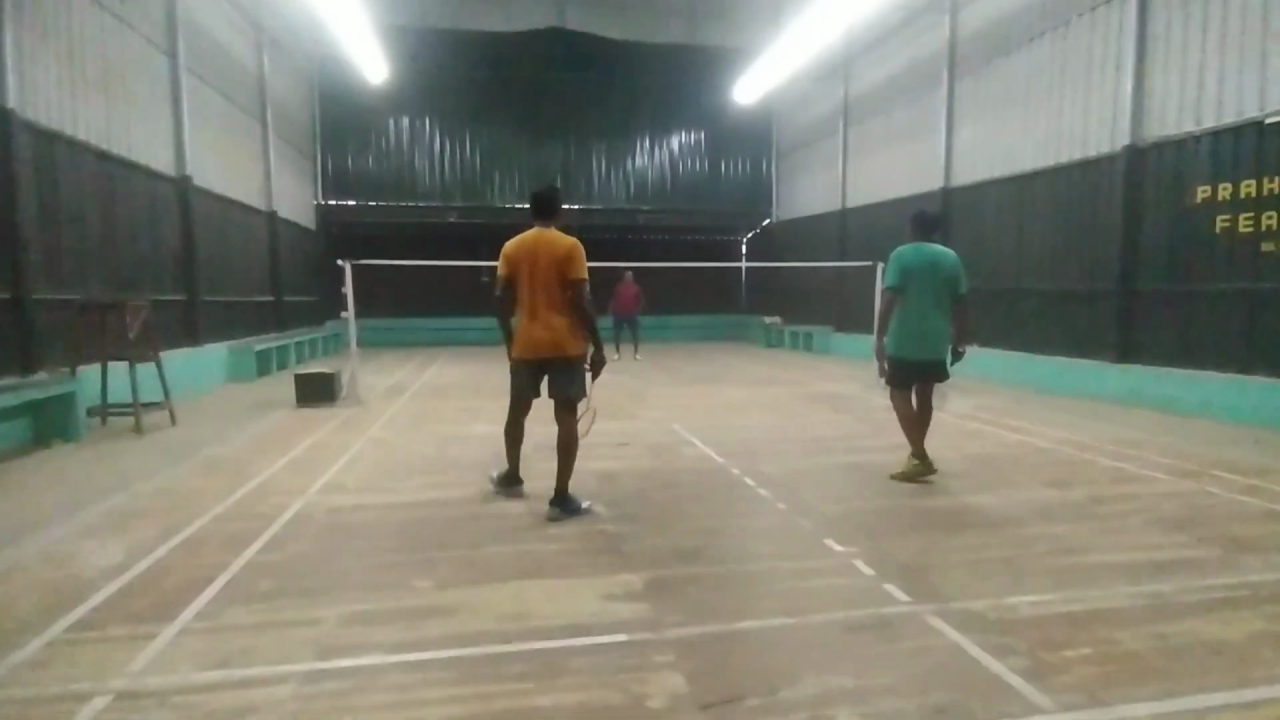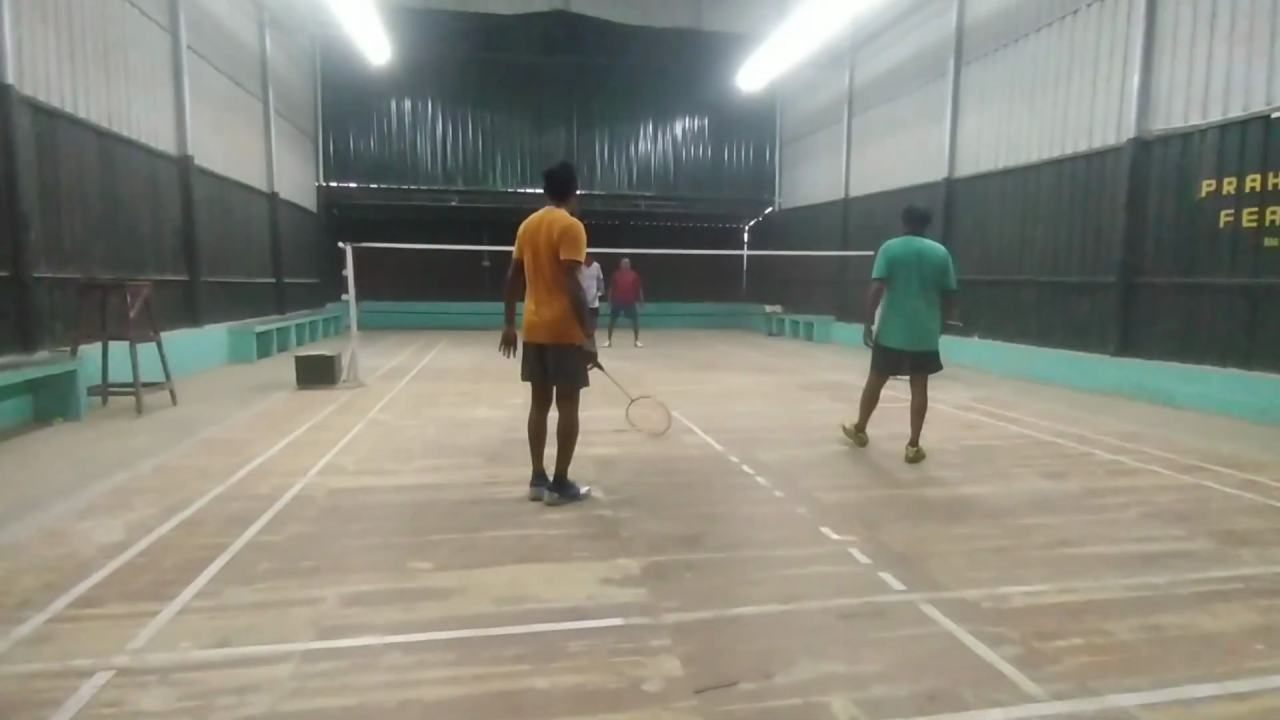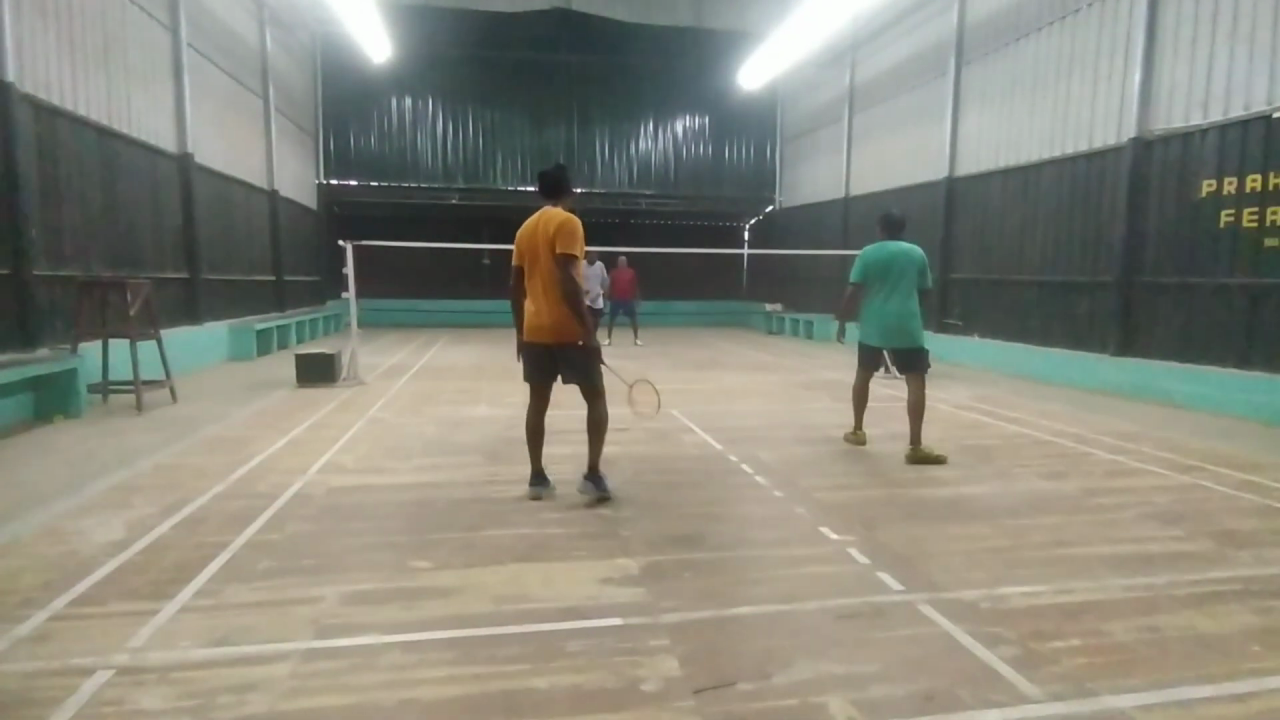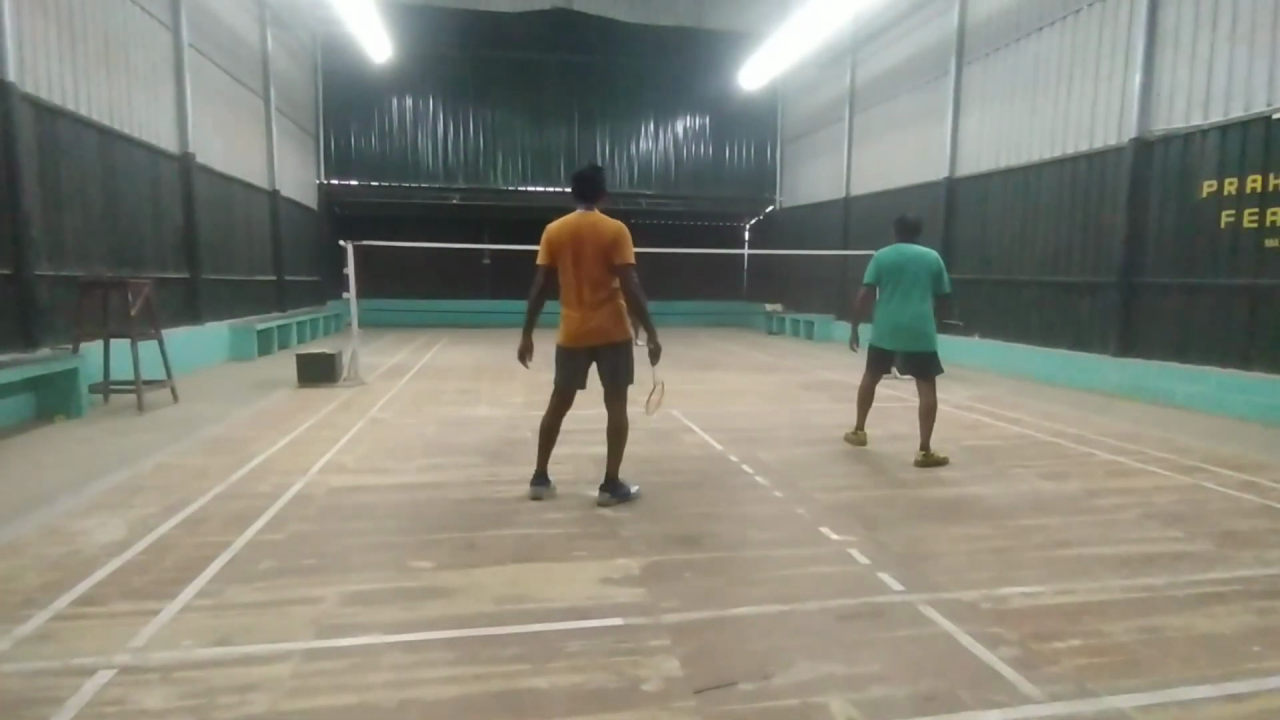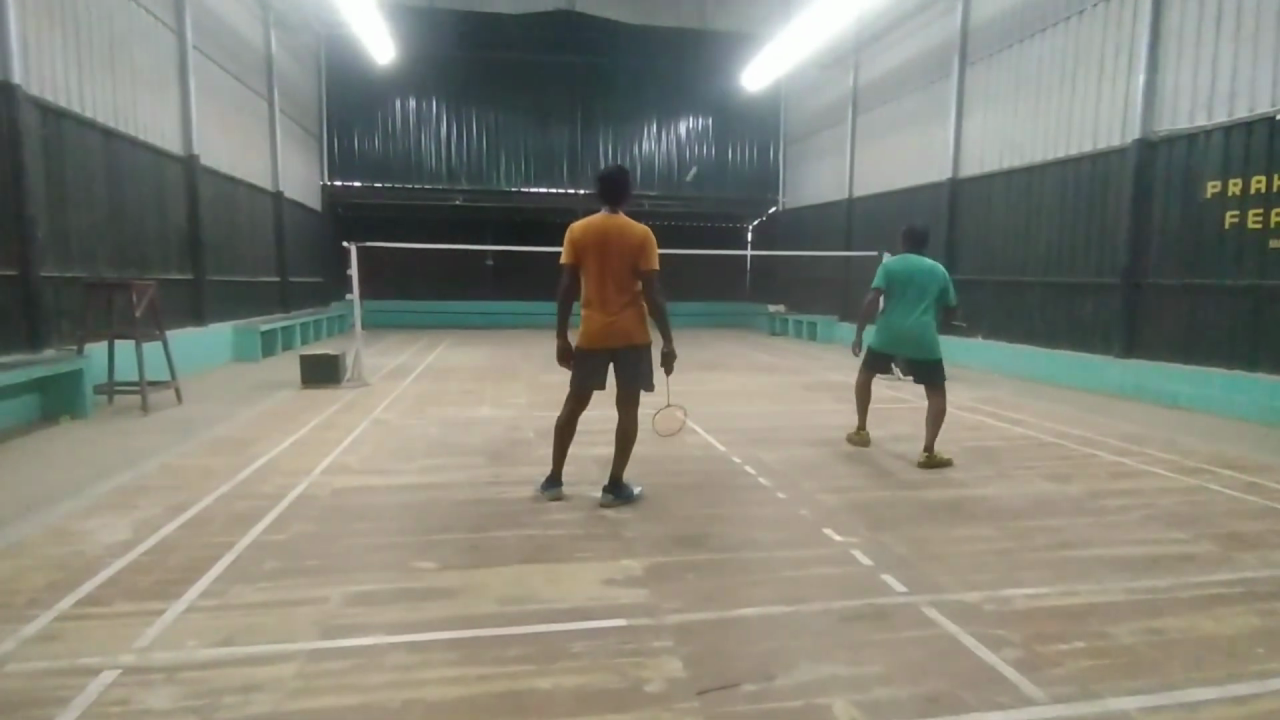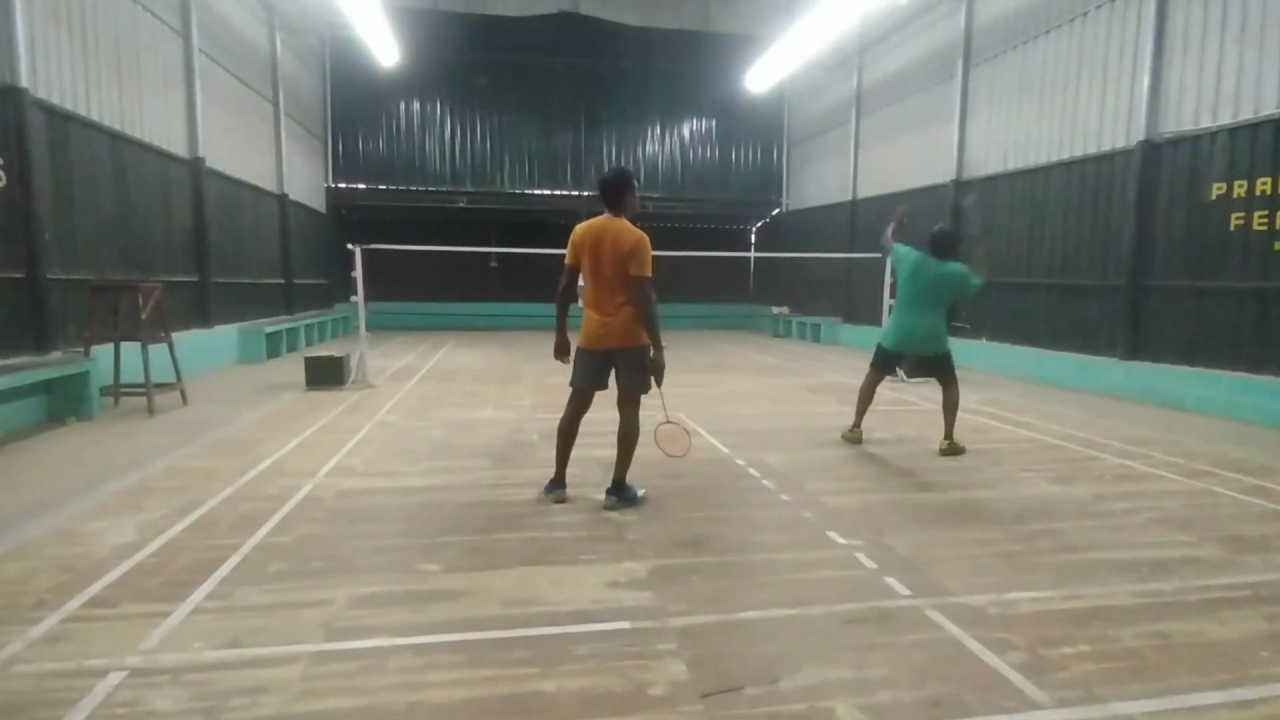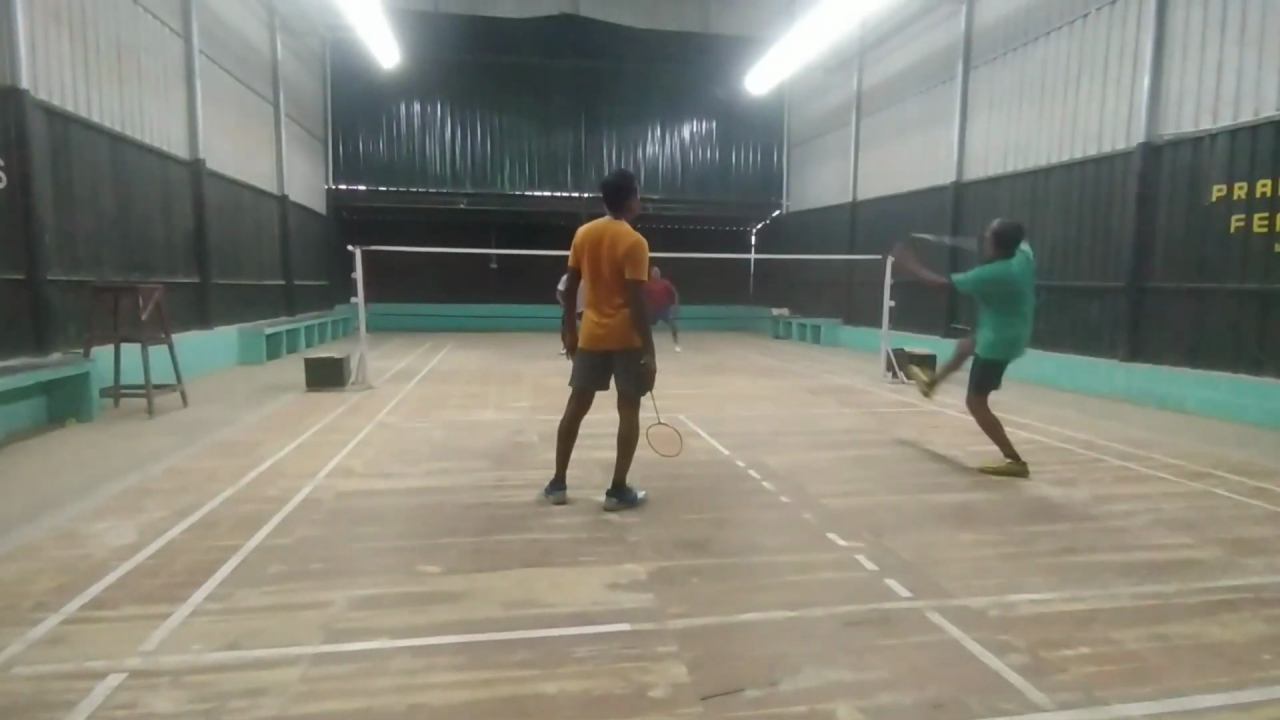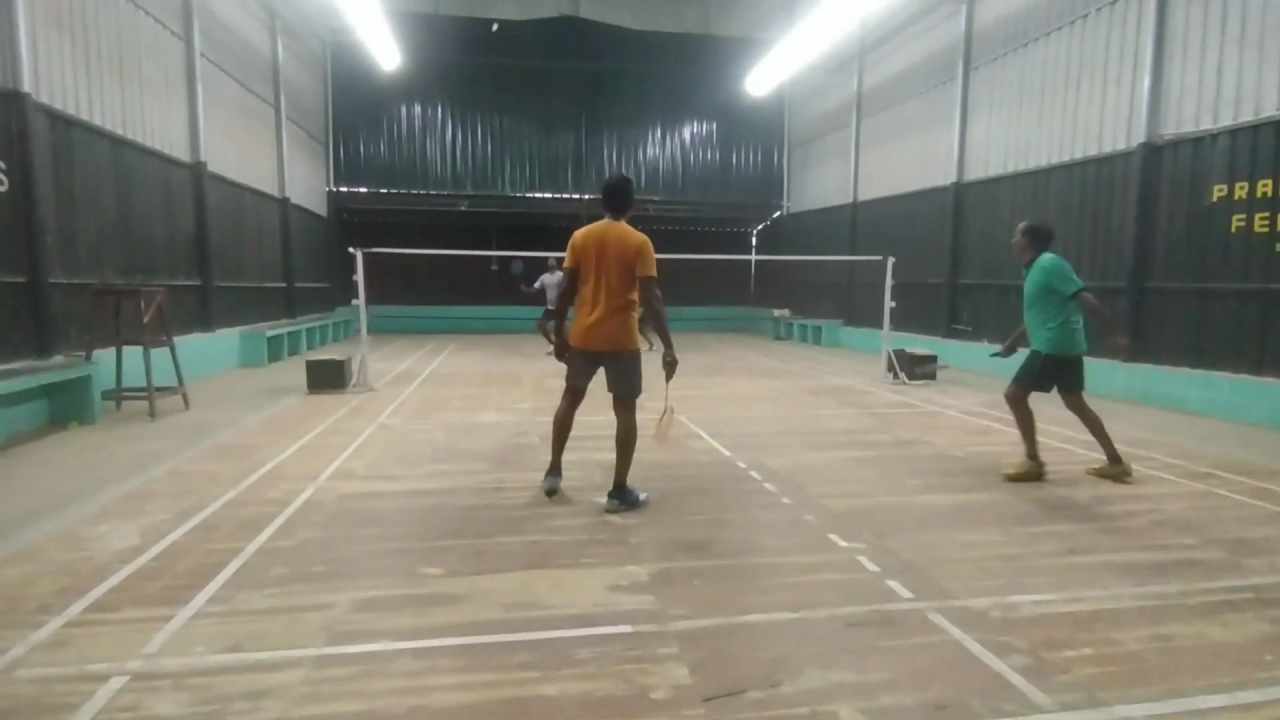
dt=0.5s
person 1, frame 1
left shoulder: (512, 247)
right shoulder: (570, 246)
left elbow: (501, 300)
right elbow: (581, 302)
left wrist: (510, 338)
right wrist: (597, 347)
left hip: (525, 346)
right hip: (564, 346)
left knee: (517, 411)
right knee: (567, 418)
left ankle: (512, 476)
right ankle: (560, 499)
person 1, frame 2
left shoulder: (527, 225)
right shoulder: (570, 226)
left elbow: (513, 279)
right elbow: (572, 284)
left wrist: (509, 324)
right wrist: (587, 337)
left hip: (533, 330)
right hip: (564, 331)
left knee: (539, 404)
right knee: (567, 405)
left ankle: (538, 479)
right ankle: (559, 484)
person 1, frame 3
left shoulder: (526, 228)
right shoulder: (568, 222)
left elbow: (517, 286)
right elbow: (568, 280)
left wrist: (522, 331)
right wrist: (588, 330)
left hip: (535, 330)
right hip: (569, 329)
left knee: (538, 403)
right knee: (596, 399)
left ankle: (538, 478)
right ankle: (592, 476)
person 1, frame 4
left shoulder: (553, 231)
right shoulder: (615, 230)
left elbow: (540, 287)
right elbow: (630, 288)
left wrist: (527, 334)
right wrist: (651, 334)
left hip: (572, 334)
right hip: (612, 332)
left knee: (558, 405)
right knee: (616, 407)
left ankle: (540, 478)
right ankle: (611, 484)
person 1, frame 5
left shoulder: (577, 231)
right shoulder: (641, 234)
left elbow: (567, 288)
right elbow: (653, 294)
left wrist: (561, 336)
right wrist: (668, 341)
left hip: (591, 335)
right hip: (632, 336)
left knee: (574, 405)
right knee: (627, 409)
left ankle: (554, 480)
right ankle: (614, 486)
person 1, frame 6
left shoulder: (580, 232)
right shoulder: (636, 239)
left elbow: (565, 288)
right elbow: (642, 300)
left wrist: (560, 332)
right wrist: (657, 349)
left hip: (592, 336)
right hip: (630, 337)
left knee: (576, 406)
right knee: (629, 410)
left ankle: (558, 482)
right ankle: (618, 489)
person 1, frame 7
left shoulder: (583, 234)
right shoulder: (634, 242)
left elbow: (570, 288)
right elbow: (636, 303)
left wrist: (569, 329)
right wrist: (649, 353)
left hip: (591, 336)
right hip: (627, 339)
left knee: (576, 407)
right knee: (628, 411)
left ankle: (558, 483)
right ankle: (618, 490)
person 1, frame 8
left shoulder: (580, 237)
right shoulder: (639, 242)
left elbow: (566, 290)
right elbow: (649, 298)
left wrist: (559, 333)
right wrist: (668, 347)
left hip: (582, 336)
right hip: (621, 339)
left knee: (569, 401)
right knee: (625, 412)
left ankle: (554, 472)
right ankle: (619, 492)
person 2, frame 1
left shoulder: (901, 255)
right shoulder: (951, 258)
left elbow: (889, 299)
right elbow: (960, 304)
left wrist: (880, 338)
right wrist: (959, 342)
left hip: (904, 341)
right hip: (936, 342)
left knee: (901, 397)
right knee: (924, 396)
left ankle: (920, 457)
right ankle: (918, 455)
person 2, frame 2
left shoulder: (890, 248)
right shoulder: (940, 253)
left elbow: (876, 289)
right elbow: (948, 296)
left wrist: (868, 324)
right wrist: (939, 323)
left hip: (891, 330)
right hip: (925, 332)
left knee: (875, 381)
right knee: (919, 386)
left ankle: (859, 430)
right ankle: (913, 446)
person 2, frame 3
left shoulder: (867, 254)
right shoulder: (917, 254)
left elbow: (852, 293)
right elbow: (923, 293)
left wrist: (841, 322)
left hip: (872, 328)
right hip: (907, 328)
left knee: (863, 376)
right knee: (916, 384)
left ankle: (858, 431)
right ankle: (915, 446)
person 2, frame 4
left shoulder: (882, 256)
right shoulder: (933, 258)
left elbow: (865, 295)
right elbow: (943, 300)
left wrist: (855, 328)
right wrist: (933, 321)
left hip: (885, 331)
right hip: (921, 333)
left knee: (870, 378)
right knee: (927, 389)
left ankle: (859, 432)
right ankle: (925, 451)
person 2, frame 5
left shoulder: (890, 265)
right shoulder: (938, 271)
left elbow: (872, 301)
right elbow: (950, 313)
left wrist: (858, 333)
left hip: (888, 336)
right hip: (924, 341)
left knee: (865, 375)
right knee: (937, 394)
left ankle: (861, 431)
right ankle: (928, 450)
person 2, frame 6
left shoulder: (909, 258)
right shoulder: (958, 273)
left elbow: (887, 242)
right elbow: (977, 285)
left wrist: (896, 222)
left hip: (898, 335)
right hip: (932, 339)
left knee: (873, 377)
right knee: (950, 383)
left ankle: (855, 428)
right ankle: (949, 440)
person 2, frame 7
left shoulder: (990, 273)
right shoulder: (1024, 254)
left elbow: (944, 282)
left wrist: (911, 265)
left hip: (998, 343)
right hip: (1015, 337)
left knee: (976, 401)
right knee: (966, 345)
left ankle: (1015, 461)
right ankle: (931, 382)
person 2, frame 8
left shoulder: (1050, 265)
right shoulder: (1035, 269)
left elbow: (1085, 298)
left wrist: (1113, 333)
right wrist: (1015, 340)
left hip: (1053, 346)
right hip: (1066, 345)
left knee: (1015, 395)
right knee: (1075, 403)
left ankle: (1033, 462)
right ankle: (1116, 463)
